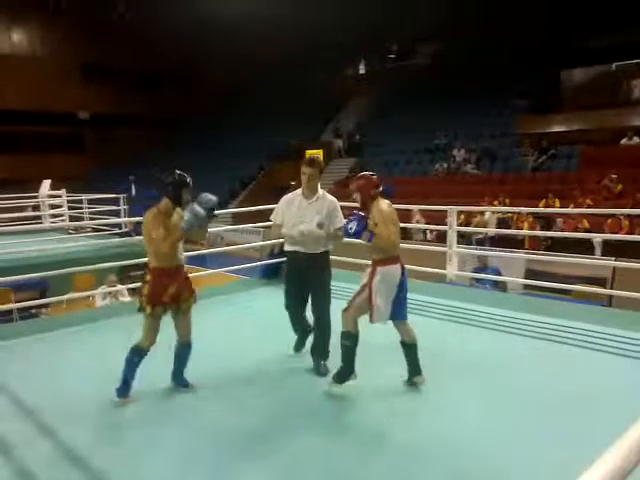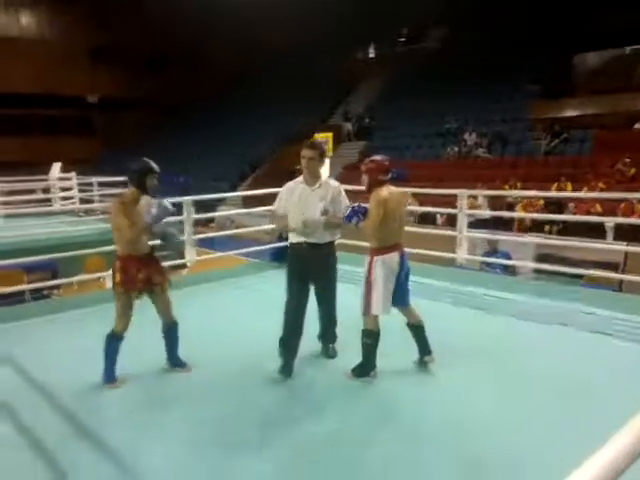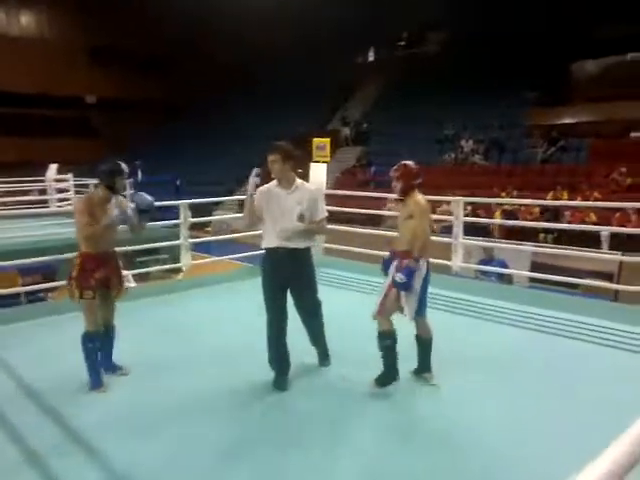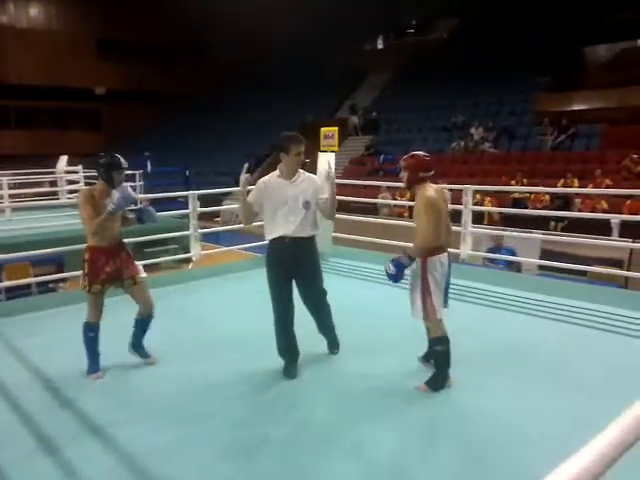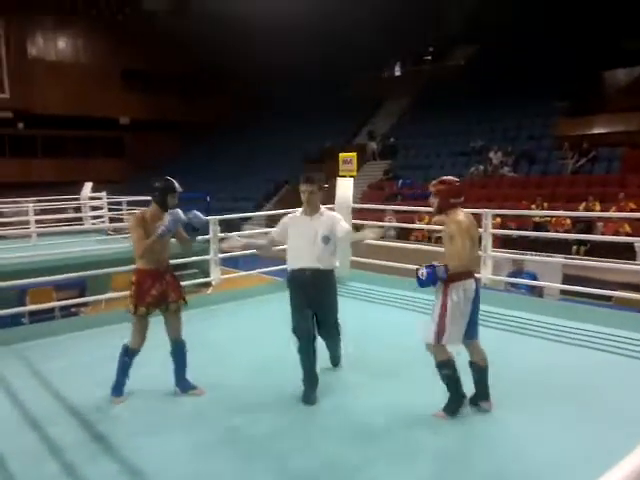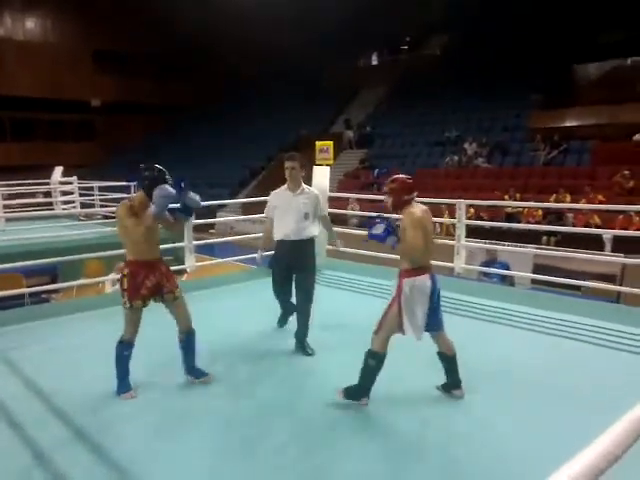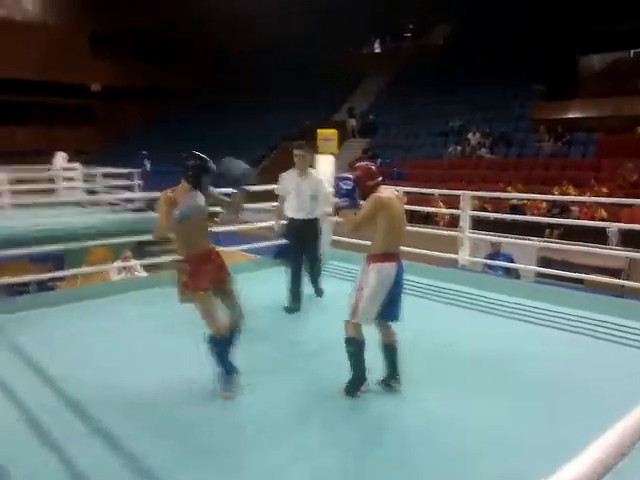
dt=0.5s
person 1, frame 1
left shoulder: (180, 213)
right shoulder: (153, 216)
left elbow: (198, 236)
right elbow: (165, 249)
left wrist: (207, 215)
right wrist: (184, 227)
left hip: (179, 276)
right hip: (158, 278)
left knee: (185, 336)
right knee: (148, 340)
left ankle: (178, 377)
right ankle: (124, 385)
person 1, frame 2
right shoulder: (118, 205)
right elbow: (127, 239)
right wrist: (149, 221)
left hip: (148, 261)
right hip: (128, 265)
left knee: (169, 316)
right knee: (122, 325)
left ankle: (173, 358)
right ankle: (109, 371)
person 1, frame 3
left shoulder: (119, 202)
right shoulder: (85, 202)
left elbow: (137, 230)
right elbow: (84, 236)
left wrist: (142, 212)
right wrist: (109, 221)
left hip: (110, 261)
right hip: (88, 264)
left knee: (108, 319)
right knee: (93, 323)
left ankle: (106, 362)
right ankle: (95, 375)
person 1, frame 4
left shoulder: (118, 194)
right shoulder: (86, 196)
right elbow: (92, 229)
left wrist: (139, 217)
right wrist: (112, 208)
left hip: (120, 253)
right hip: (97, 257)
left knee: (147, 305)
right knee: (95, 315)
left ankle: (137, 345)
right ankle: (93, 363)
person 1, frame 5
left shoulder: (171, 217)
right shoulder: (139, 219)
left elbow: (186, 245)
right elbow: (140, 251)
left wrist: (193, 229)
right wrist: (163, 231)
left hip: (167, 277)
right hip: (145, 279)
left knee: (176, 335)
right knee: (137, 340)
left ankle: (181, 381)
right ankle: (118, 386)
person 1, frame 6
left shoulder: (157, 205)
right shoulder: (125, 209)
left elbow: (173, 227)
right elbow: (140, 237)
left wrist: (184, 212)
right wrist: (156, 210)
left hip: (159, 267)
right hip: (137, 271)
left knee: (185, 322)
right knee: (131, 333)
left ankle: (191, 369)
right ankle: (122, 383)
person 1, frame 7
left shoulder: (205, 193)
right shoulder: (168, 199)
left elbow: (235, 209)
right elbow: (159, 233)
right wrist: (179, 215)
left hip: (212, 257)
right hip: (192, 266)
left knee: (238, 315)
right knee: (216, 326)
left ankle: (224, 361)
right ankle: (226, 377)
person 2, frame 1
left shoulder: (379, 209)
right shoulder: (385, 206)
left elbow: (389, 241)
left wrist: (362, 232)
right wrist: (365, 224)
left hip: (383, 270)
right hip: (396, 268)
left knee: (350, 314)
right knee: (401, 321)
left ankle: (347, 368)
right ankle: (415, 373)
person 2, frame 2
left shoulder: (378, 195)
right shoulder: (399, 194)
left elbow: (371, 230)
left wrist: (356, 219)
right wrist: (366, 215)
left hip: (382, 258)
right hip: (398, 254)
left knee: (370, 312)
right knee: (405, 306)
left ankle: (368, 365)
right ankle: (425, 353)
person 2, frame 3
left shoulder: (416, 203)
right shoulder: (411, 202)
left elbow: (424, 238)
left wrist: (411, 265)
right wrist: (394, 254)
left hip: (408, 265)
right hip: (409, 263)
left knee: (382, 315)
right knee: (419, 317)
left ankle: (390, 370)
right ankle: (425, 368)
person 2, frame 4
left shoulder: (424, 196)
right shoulder: (436, 191)
left elbow: (427, 236)
right elbow: (446, 227)
left wrist: (406, 258)
left hip: (430, 260)
right hip: (440, 256)
left knee: (431, 318)
right knee: (433, 313)
left ankle: (442, 374)
right ankle: (433, 354)
person 2, frame 5
left shoulder: (456, 222)
right shoulder: (463, 217)
left elbow: (465, 260)
left wrist: (440, 271)
left hip: (455, 288)
right hip: (468, 284)
left knee: (435, 345)
right knee: (471, 342)
left ankle: (456, 398)
right ankle: (482, 397)
person 2, frame 6
left shoulder: (412, 215)
right shoulder: (420, 210)
left elbow: (415, 252)
left wrist: (391, 238)
right wrist: (397, 230)
left hip: (412, 281)
right hip: (427, 278)
left knee: (381, 335)
right knee: (438, 333)
left ankle: (361, 391)
right ankle: (454, 384)
person 2, frame 7
left shoulder: (378, 198)
right shoulder: (393, 194)
left elbow: (351, 226)
left wrist: (344, 199)
right wrist: (352, 201)
left hip: (379, 266)
right hip: (394, 264)
left knee: (354, 323)
right knee: (383, 322)
left ankle: (358, 379)
right ankle: (392, 377)
person 3, frame 1
left shoulder: (330, 203)
right shoulder: (287, 200)
left elbow: (338, 233)
right elbow: (274, 231)
left wrist: (319, 236)
right wrist: (289, 234)
left hip: (318, 260)
right hip: (294, 259)
left knee: (321, 310)
right knee: (292, 305)
left ankle: (319, 356)
right ankle: (303, 331)
person 3, frame 2
left shoulder: (334, 188)
right shoulder: (290, 188)
left elbow: (343, 220)
right elbow: (278, 221)
left wrist: (321, 221)
right wrist: (293, 226)
left hip: (324, 250)
right hip: (298, 251)
left knee: (326, 300)
right knee: (294, 305)
left ankle: (328, 340)
right ankle: (287, 357)
person 3, frame 3
left shoulder: (310, 192)
right shoulder: (264, 192)
left elbow: (322, 226)
right elbow: (249, 222)
left wrist: (299, 228)
right wrist: (250, 192)
left hip: (300, 257)
right hip: (273, 258)
left knee: (310, 309)
right knee: (275, 317)
left ankle: (322, 349)
right ankle: (281, 370)
person 3, frame 4
left shoulder: (312, 182)
right shoulder: (265, 184)
left elbow: (330, 214)
right elbow: (247, 219)
left wrist: (332, 190)
right wrist: (243, 191)
left hip: (305, 247)
right hip: (278, 249)
left knee: (316, 299)
right knee: (281, 307)
left ankle: (331, 337)
right ankle: (290, 358)
person 3, frame 5
left shoulder: (332, 218)
right shoulder: (290, 220)
left elbow: (350, 236)
right elbow: (269, 242)
left wrist: (366, 235)
right wrist: (244, 243)
left hip: (324, 278)
right hip: (298, 279)
left knee: (330, 328)
right knee: (303, 332)
left ankle: (334, 351)
right ankle: (310, 384)
person 3, frame 6
left shoulder: (313, 195)
right shoulder: (276, 196)
left elbow: (324, 219)
right elbow: (270, 225)
left wrist: (334, 239)
right wrist: (262, 249)
left hip: (305, 247)
right hip: (282, 247)
left knee: (305, 295)
right knee: (280, 289)
left ankle: (301, 338)
right ankle: (288, 309)
person 3, frame 7
left shoulder: (317, 179)
right shoulder: (286, 177)
left elbow: (325, 199)
right elbow: (281, 200)
left wrist: (326, 211)
right wrist: (278, 221)
left hip: (311, 222)
right hip: (293, 223)
left knee: (313, 258)
right knee: (295, 262)
left ankle: (315, 284)
right ankle: (295, 300)
